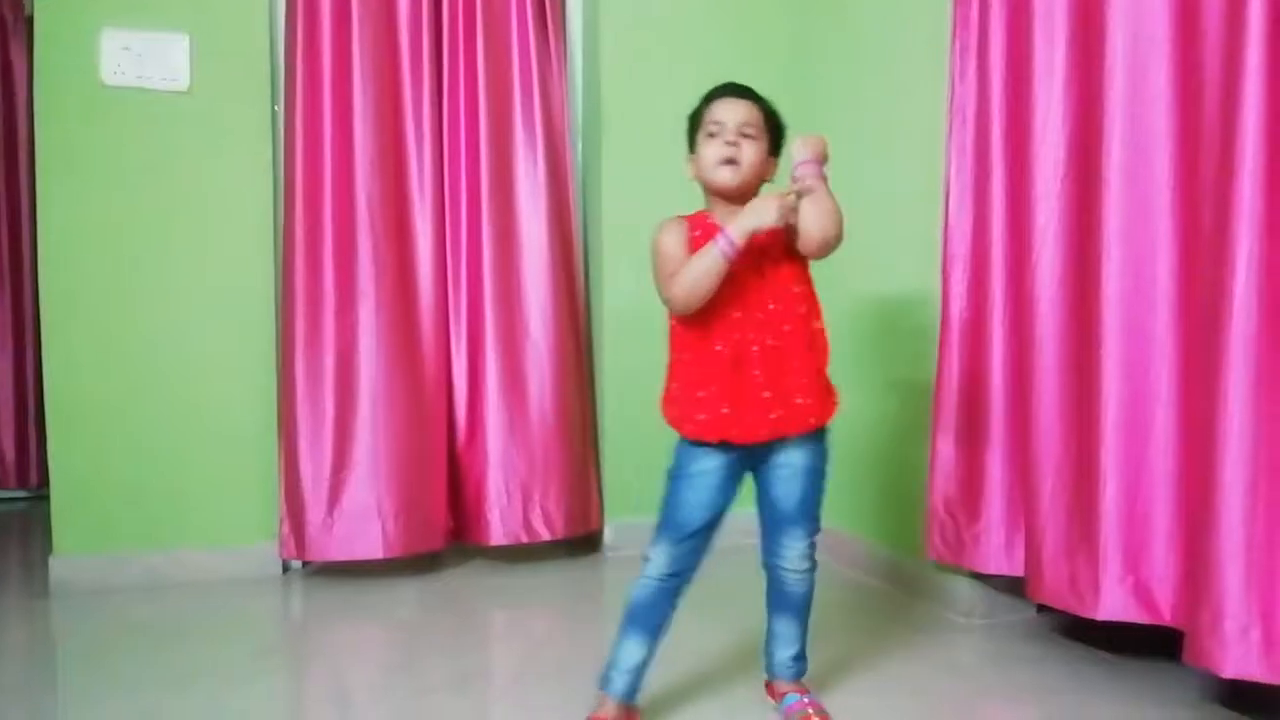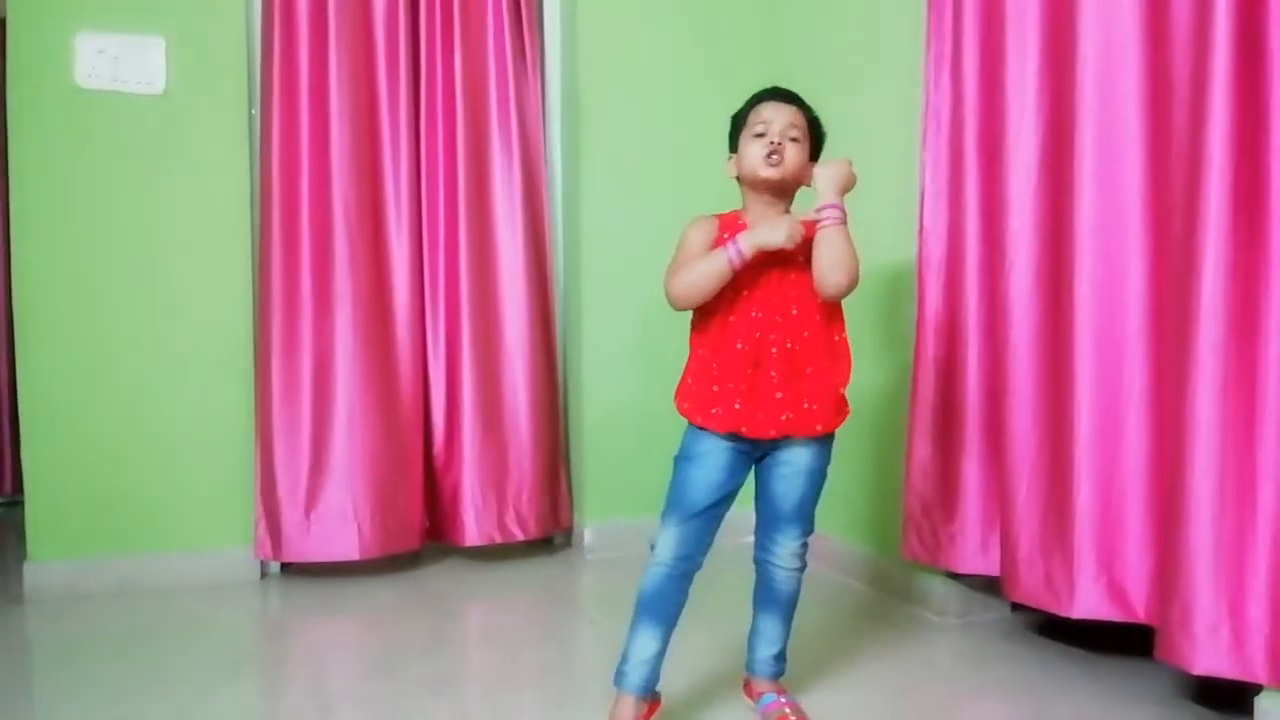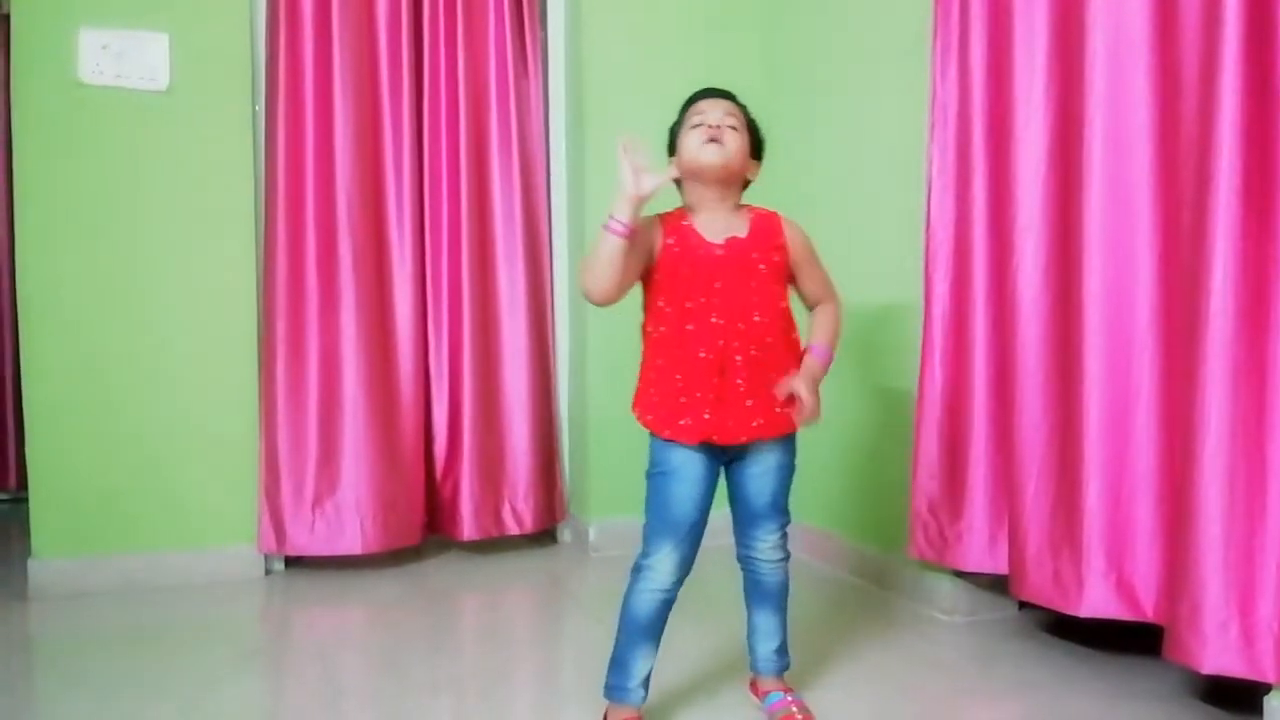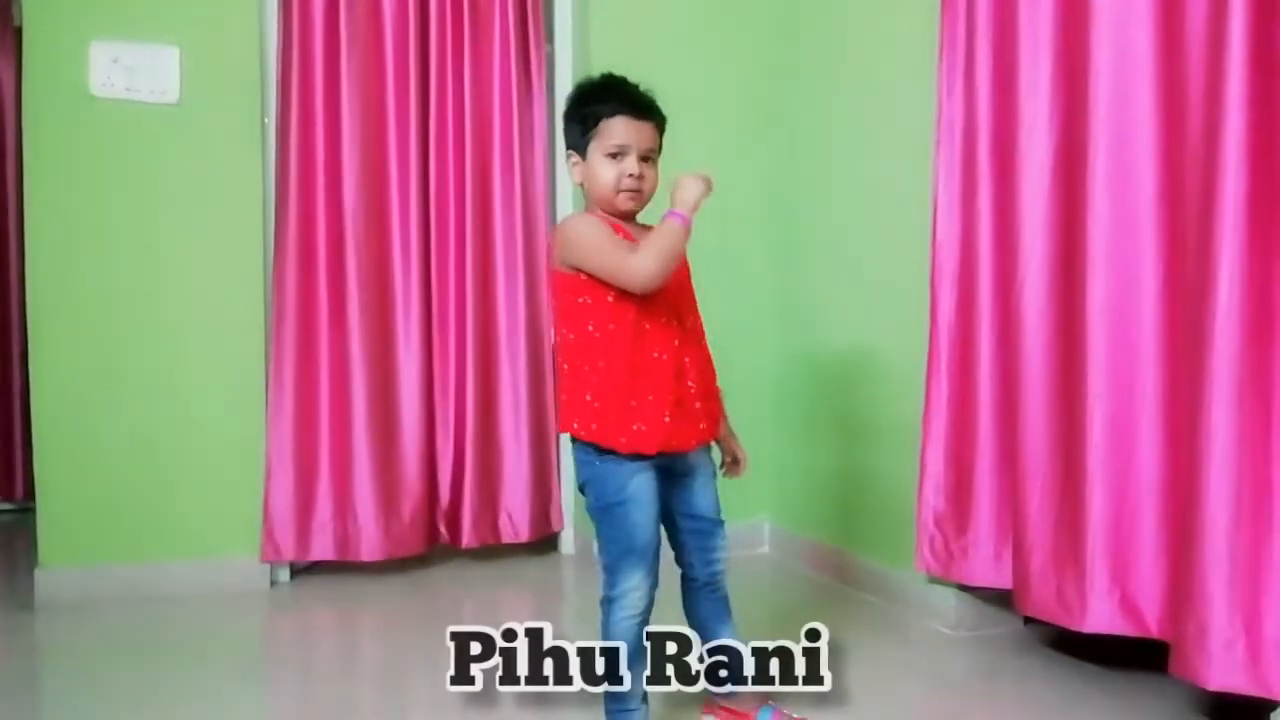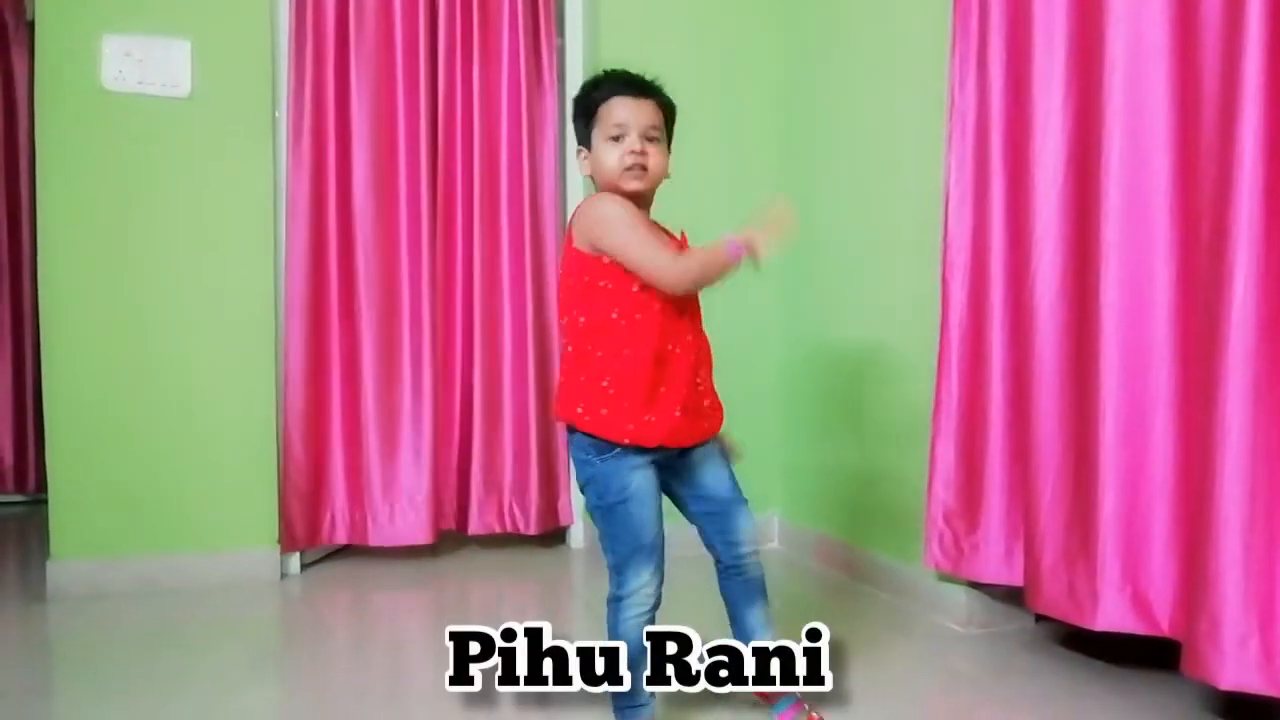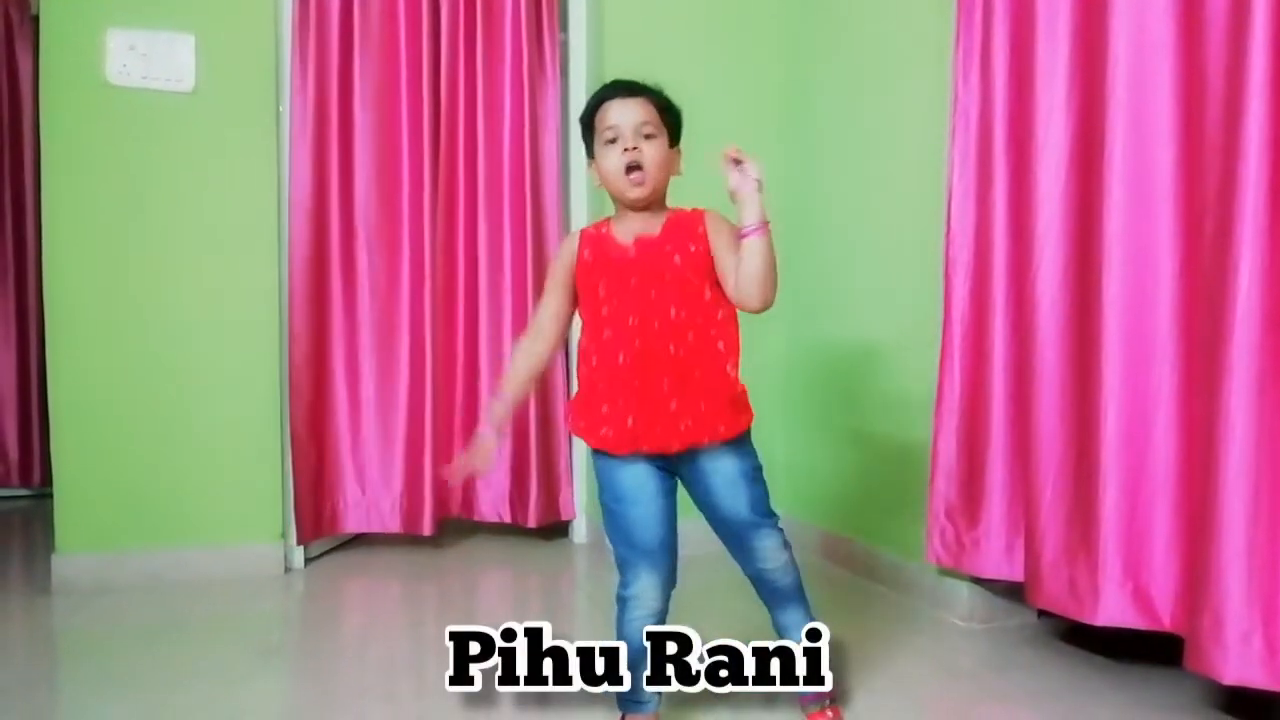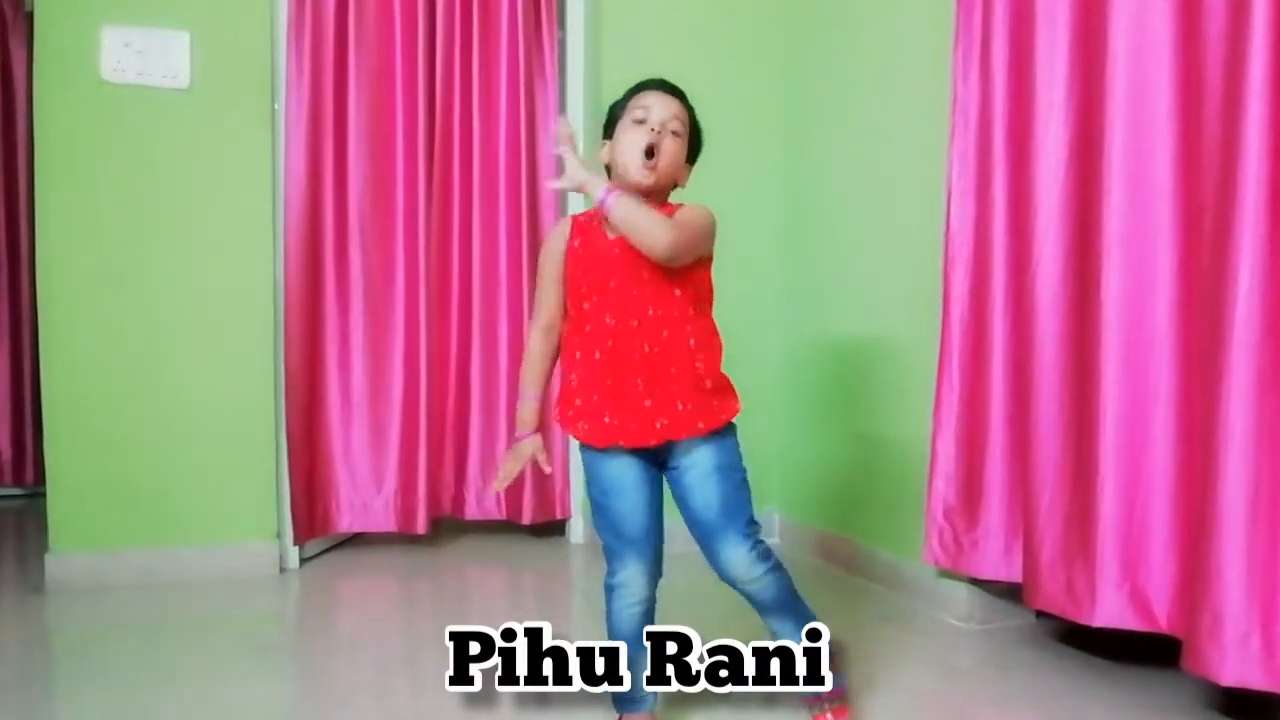
dt=0.7s
person 1, frame 1
left shoulder: (785, 222)
right shoulder: (677, 233)
left elbow: (824, 236)
right elbow: (682, 296)
left wrist: (809, 167)
right wrist: (744, 227)
left hip: (794, 426)
right hip: (710, 429)
left knee: (794, 556)
right knee: (667, 560)
person 1, frame 2
left shoulder: (820, 233)
right shoulder: (710, 230)
left elbow: (836, 283)
right elbow: (679, 292)
left wrist: (832, 198)
right wrist: (754, 240)
left hip: (802, 426)
right hip: (718, 422)
left knee: (784, 556)
right knee: (674, 549)
person 1, frame 3
left shoulder: (779, 233)
right shoulder: (656, 234)
left elbow: (826, 304)
right elbow: (597, 289)
left wrist: (809, 375)
right wrist: (628, 202)
left hip: (766, 425)
right hip: (681, 428)
left knee: (767, 552)
right knee: (662, 565)
person 1, frame 4
left shoulder: (659, 243)
right shoulder: (578, 233)
right elbow: (645, 274)
left wrist: (721, 424)
right wrist: (684, 206)
left hip: (682, 441)
right hip: (612, 445)
left knee: (706, 563)
right knee: (631, 586)
person 1, frame 5
left shoulder: (665, 239)
right shoulder: (600, 215)
right elbow: (680, 275)
left wrist: (707, 424)
right wrist: (747, 244)
left hip: (681, 431)
right hip: (612, 436)
left knee: (739, 541)
right knee: (638, 583)
person 1, frame 6
left shoulder: (707, 231)
right shoulder: (580, 248)
left elbow: (755, 294)
right elbow: (539, 338)
left wrist: (750, 205)
right wrist: (495, 423)
left hip: (714, 430)
right hip: (621, 439)
left knee: (767, 551)
right knee: (644, 584)
person 1, frame 7
left shoulder: (693, 222)
right shoulder: (569, 237)
left elbow: (662, 243)
right elbow: (545, 332)
left wrist: (594, 184)
right wrist: (527, 428)
left hip: (695, 423)
right hip: (608, 432)
left knee: (740, 555)
right knee: (631, 577)
